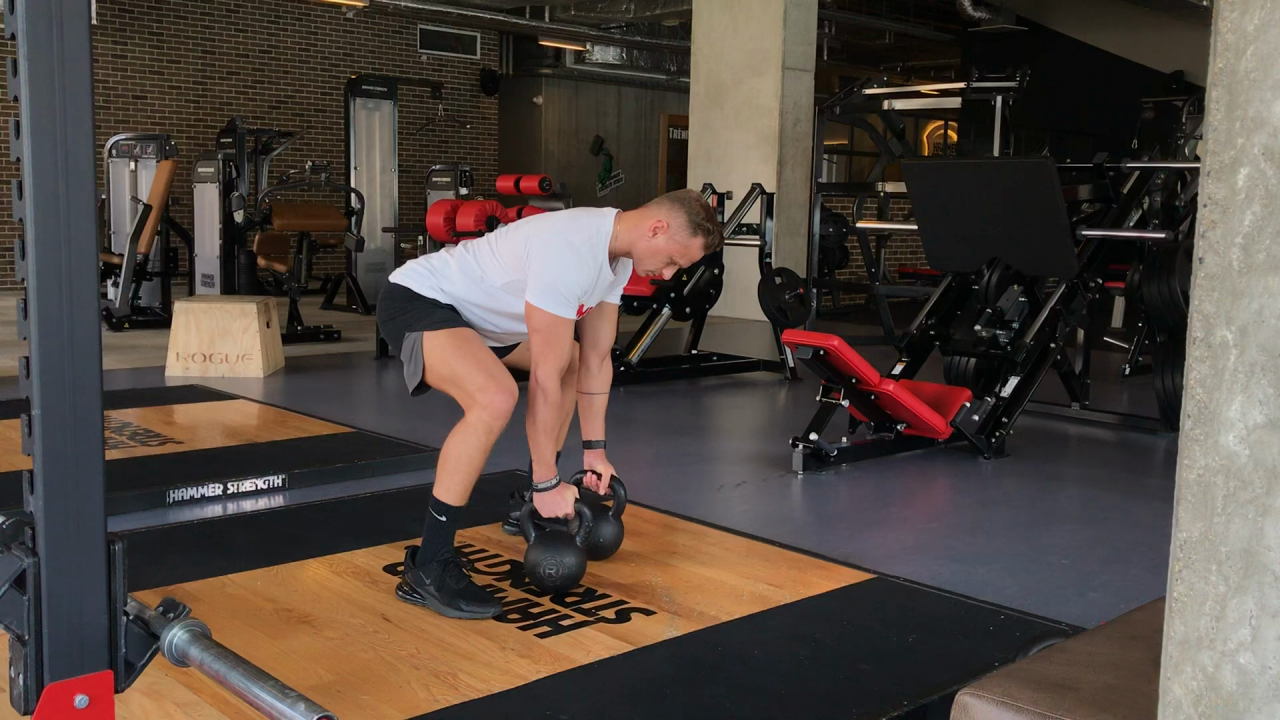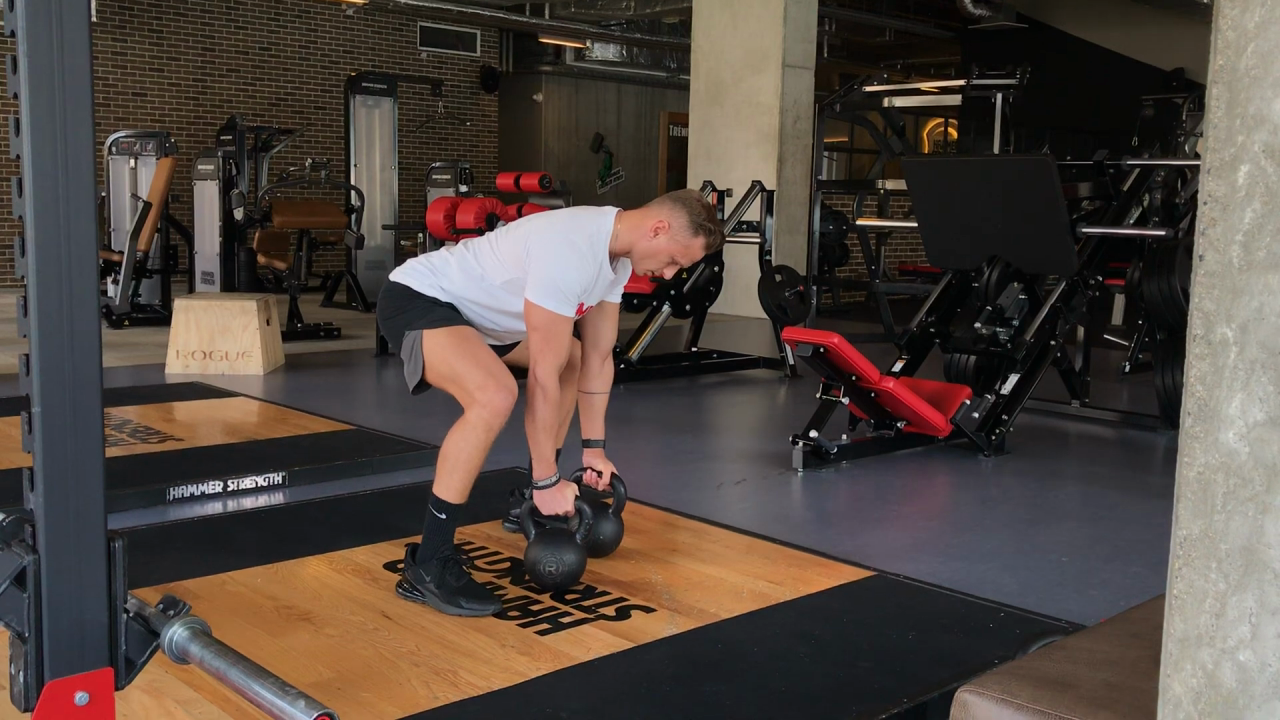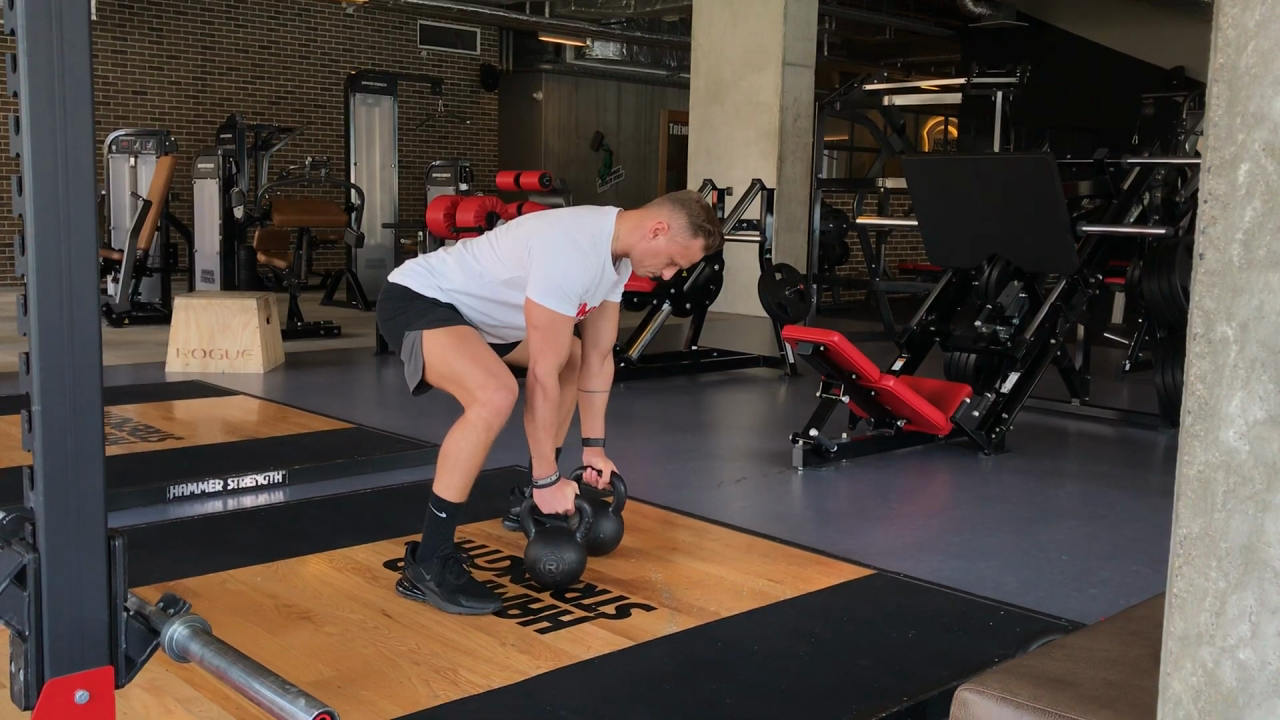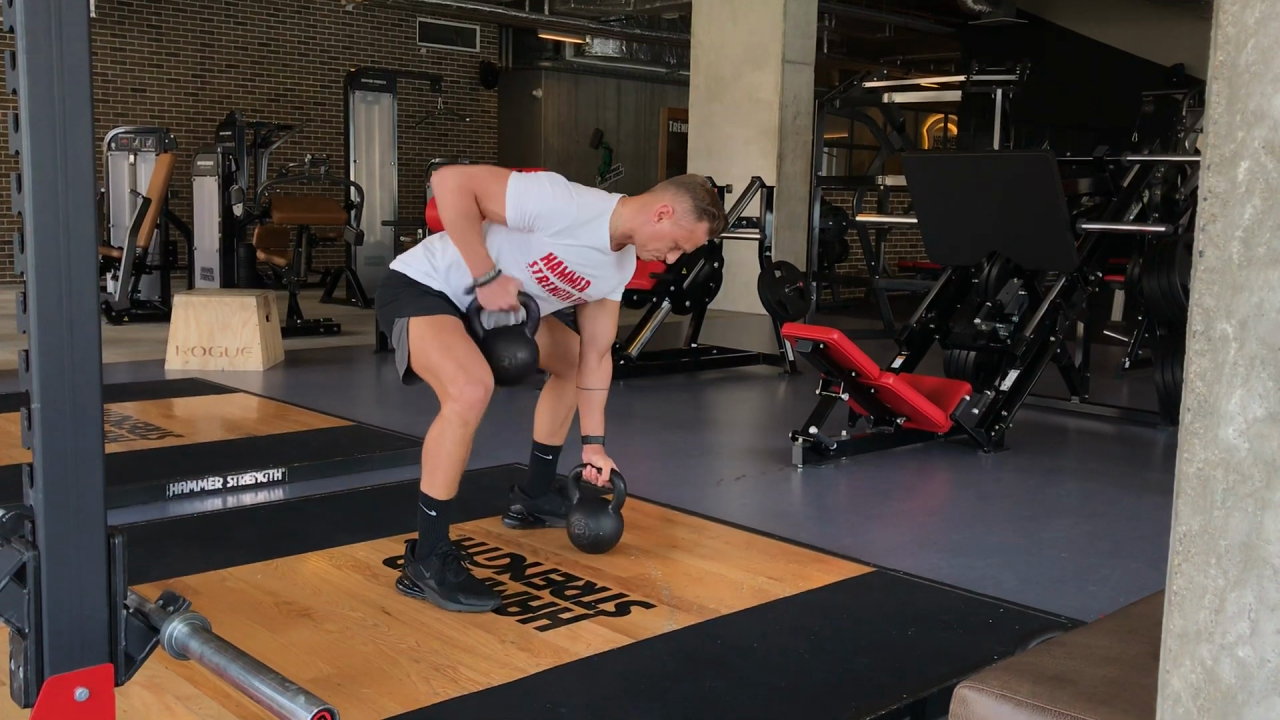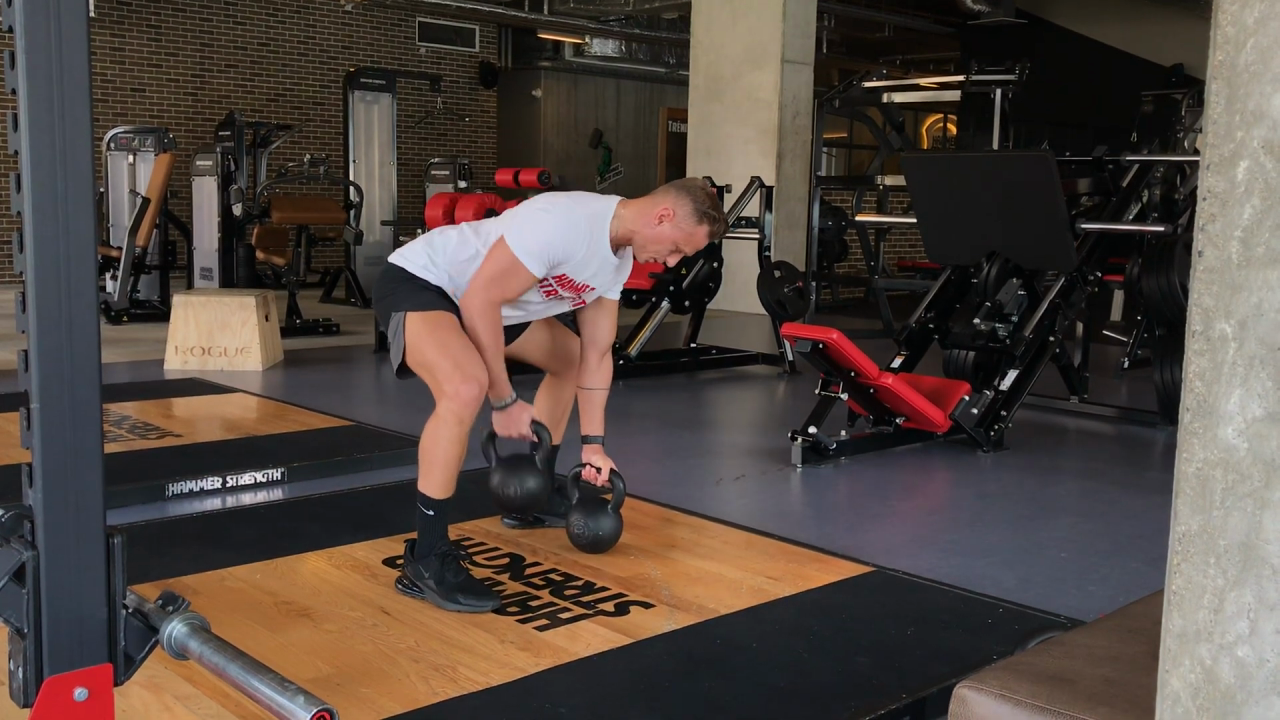
dt=0.7s
person 1, frame 1
left shoulder: (615, 254)
right shoulder: (570, 252)
left elbow: (595, 359)
right elbow: (545, 378)
left wrist: (595, 449)
right wrist: (548, 482)
left hip: (470, 306)
right hip: (417, 298)
left knee: (570, 360)
right knee: (495, 398)
left ankle: (530, 502)
right ankle: (429, 568)
person 1, frame 2
left shoulder: (617, 253)
right shoulder: (571, 250)
left elbow: (597, 357)
right elbow: (544, 376)
left wrist: (594, 448)
right wrist: (547, 480)
left hip: (471, 305)
right hip: (418, 297)
left knee: (573, 358)
right knee: (495, 395)
left ankle: (528, 500)
right ankle: (428, 565)
person 1, frame 3
left shoulder: (616, 252)
right shoulder: (572, 250)
left elbow: (597, 356)
right elbow: (543, 374)
left wrist: (594, 446)
right wrist: (547, 478)
left hip: (471, 305)
right hip: (417, 296)
left knee: (573, 358)
right knee: (496, 395)
left ankle: (529, 499)
right ankle: (429, 563)
person 1, frame 4
left shoulder: (620, 264)
right shoulder: (563, 204)
left elbow: (595, 355)
right elbow: (449, 180)
left wrist: (593, 444)
right wrist: (487, 277)
right hip: (422, 285)
left knee: (571, 360)
right knee: (471, 390)
left ankle: (534, 496)
right ankle: (428, 561)
person 1, frame 5
left shoulder: (618, 259)
right shoulder: (564, 222)
left elbow: (596, 353)
right elbow: (478, 301)
left wrist: (593, 444)
right wrist: (505, 402)
left hip: (482, 300)
right hip: (419, 280)
left knee: (570, 358)
right knee: (466, 388)
right ankle: (427, 561)
